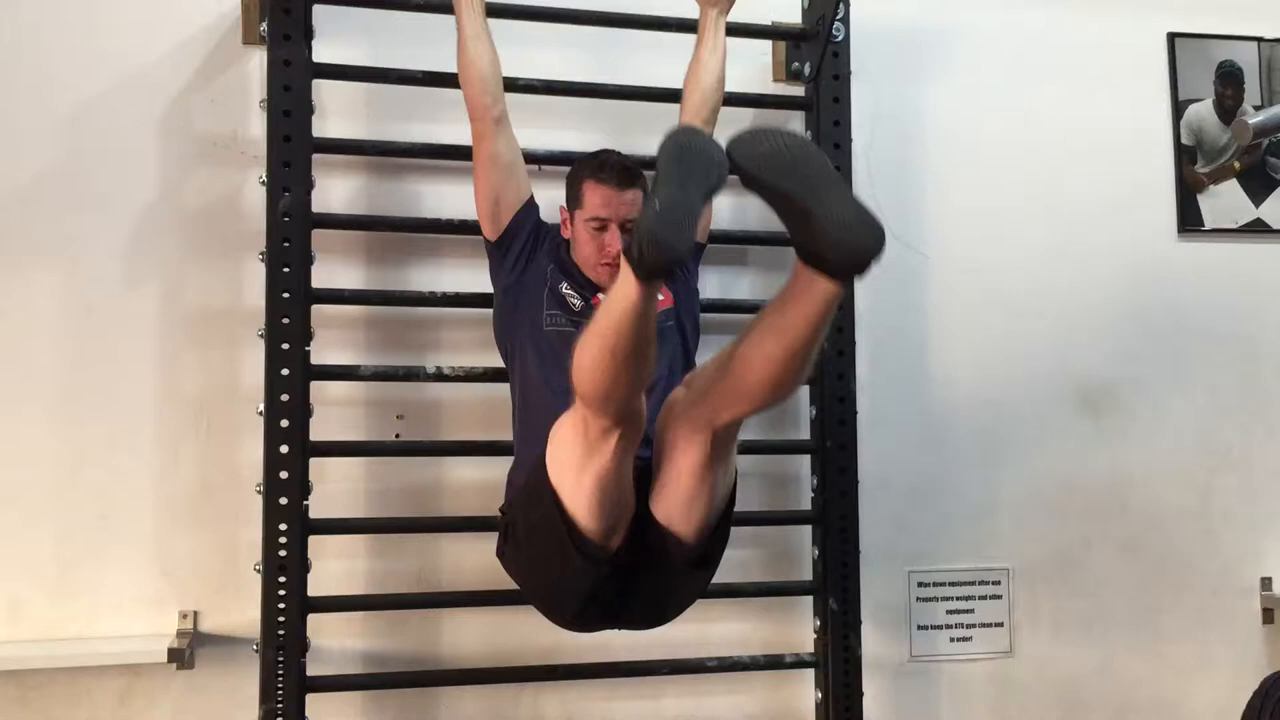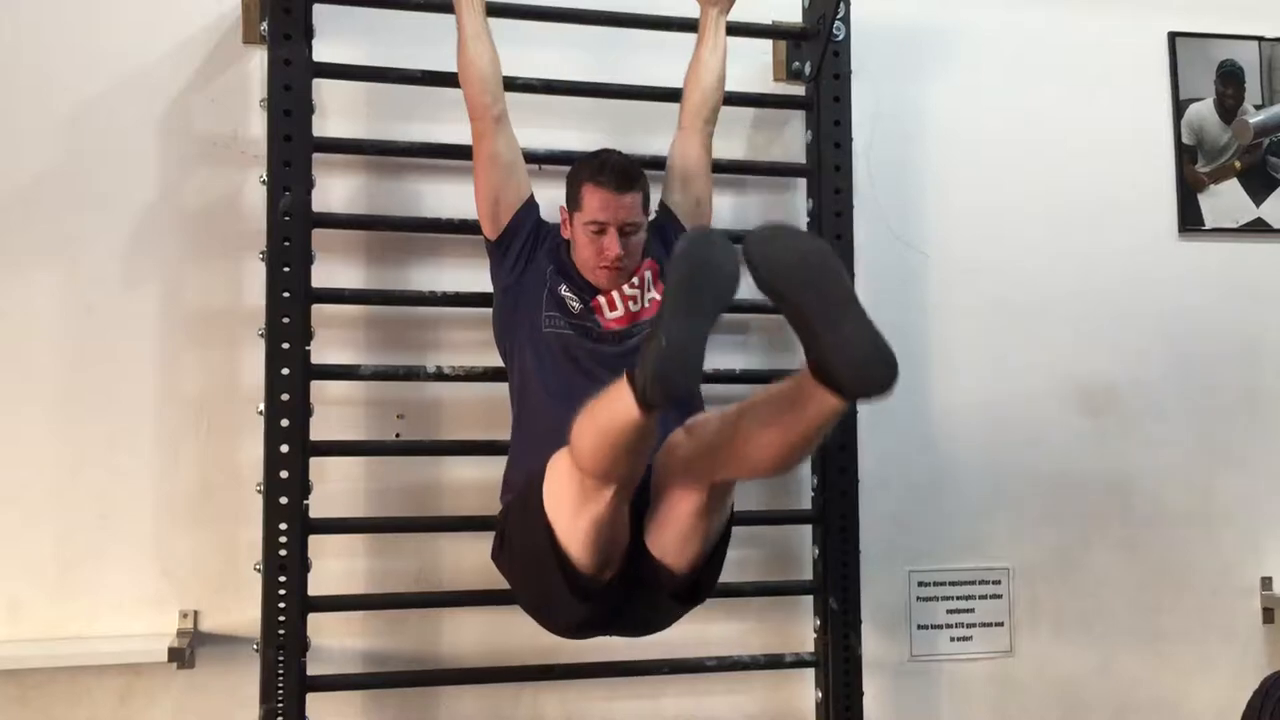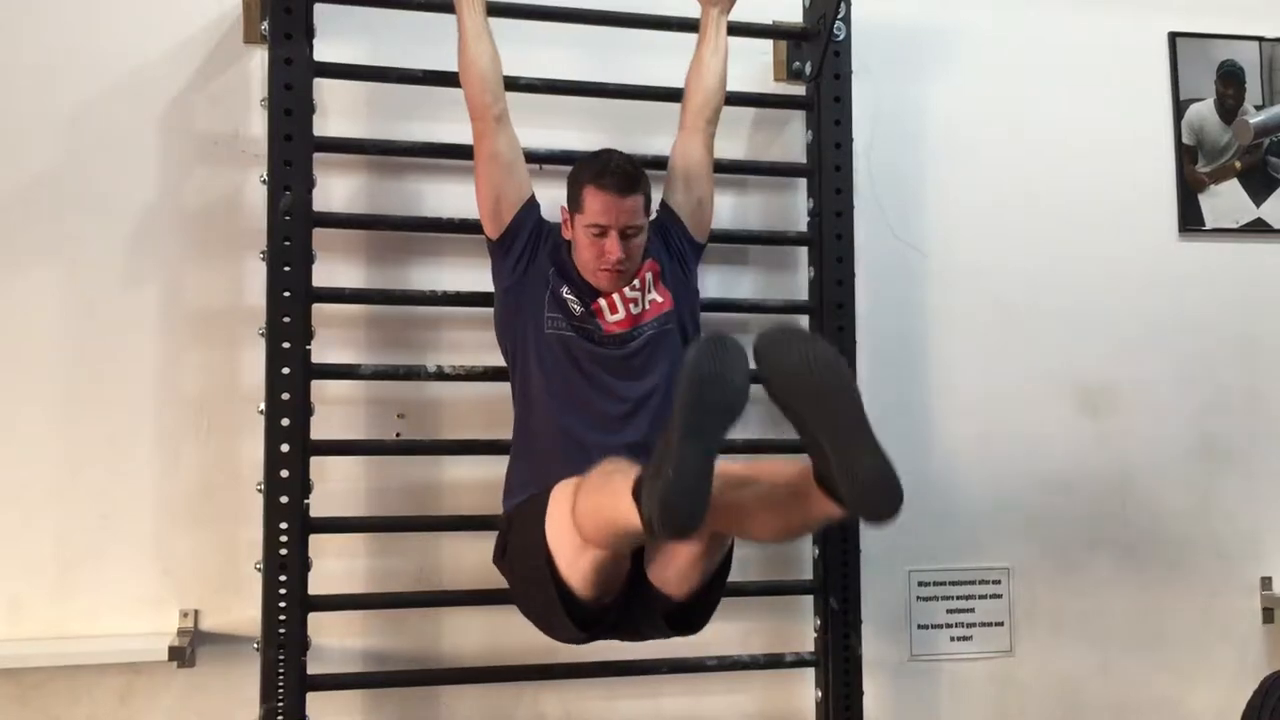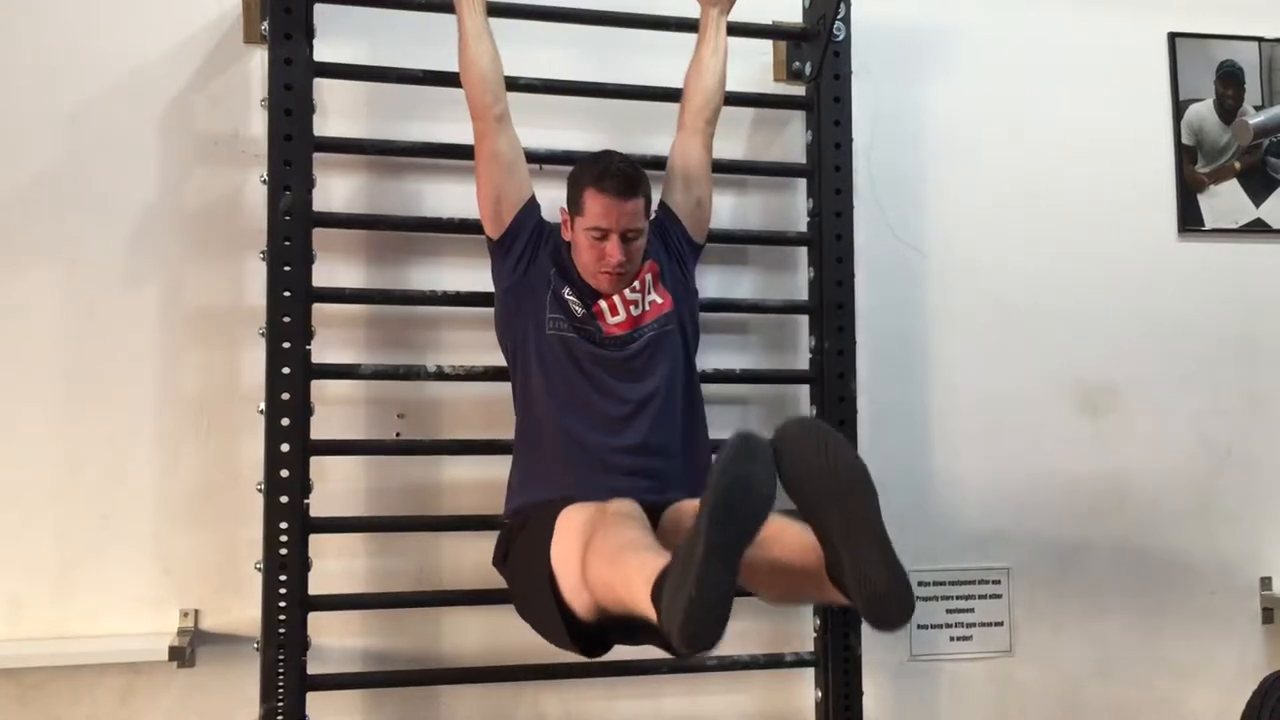
dt=0.3s
person 1, frame 1
left shoulder: (679, 269)
right shoulder: (530, 268)
left elbow: (696, 126)
right elbow: (489, 121)
left hip: (665, 551)
right hip: (565, 547)
left knee: (700, 401)
right knee: (611, 401)
left ankle: (826, 265)
right ankle: (653, 266)
person 1, frame 2
left shoulder: (665, 265)
right shoulder: (529, 268)
left elbow: (696, 126)
right elbow: (489, 120)
left hip: (663, 562)
right hip: (563, 559)
left knee: (699, 445)
right knee: (603, 450)
left ankle: (837, 375)
right ankle: (656, 377)
person 1, frame 3
left shoulder: (670, 262)
right shoulder: (530, 266)
left elbow: (698, 127)
right elbow: (490, 119)
right hip: (556, 541)
left knee: (708, 485)
right knee: (611, 481)
left ankle: (837, 484)
right ankle: (671, 492)
person 1, frame 4
left shoulder: (669, 261)
right shoulder: (531, 266)
left elbow: (696, 127)
right elbow: (492, 121)
left hip: (670, 524)
right hip: (558, 539)
left knee: (711, 526)
right knee: (615, 525)
left ankle: (849, 569)
right ankle: (684, 589)
